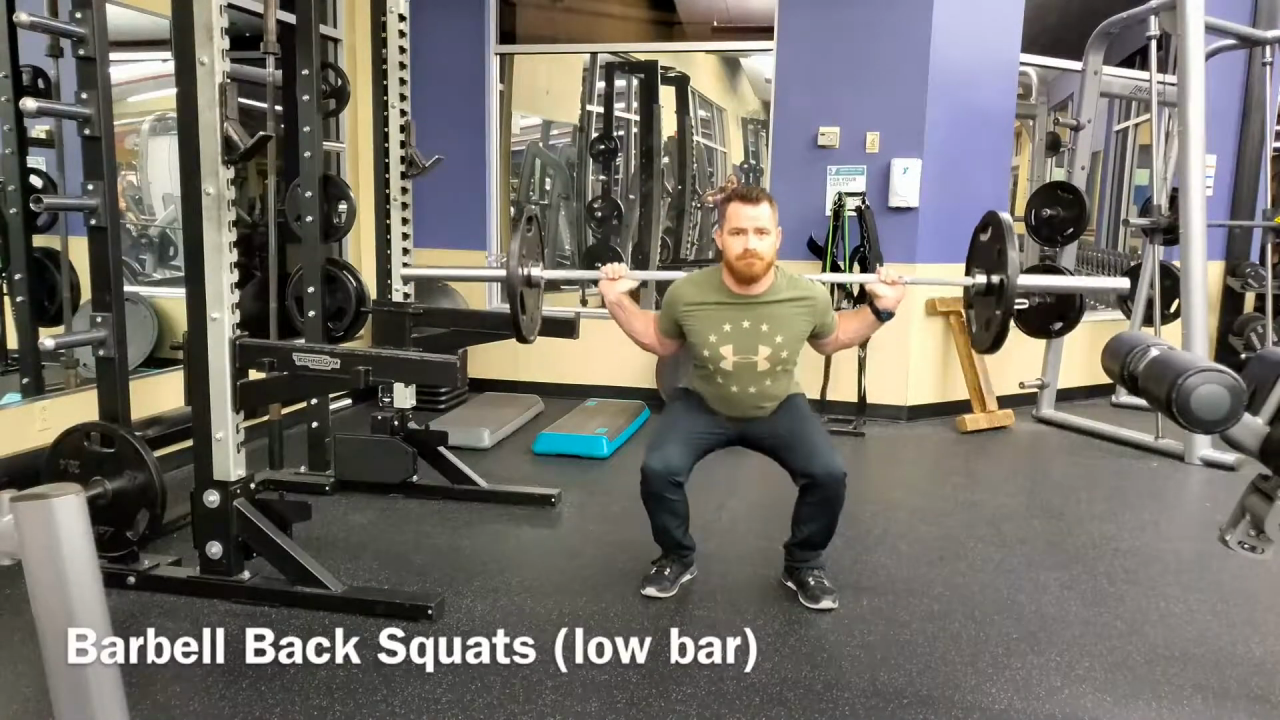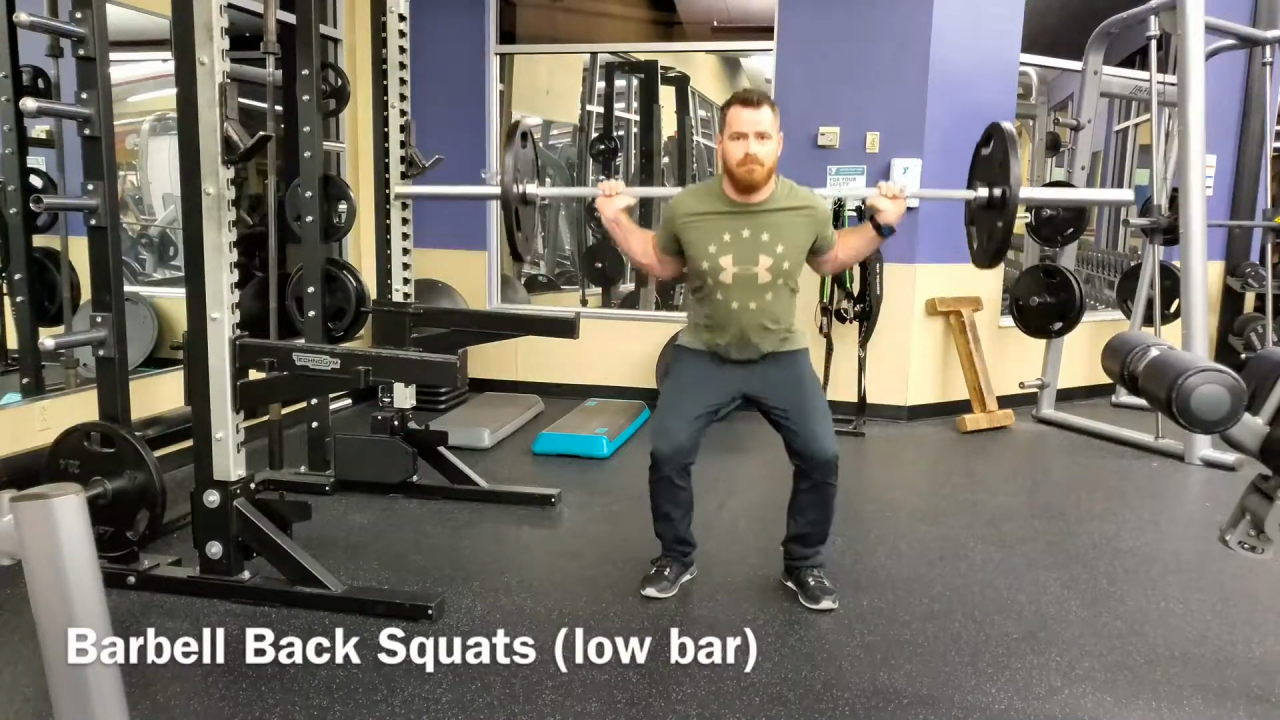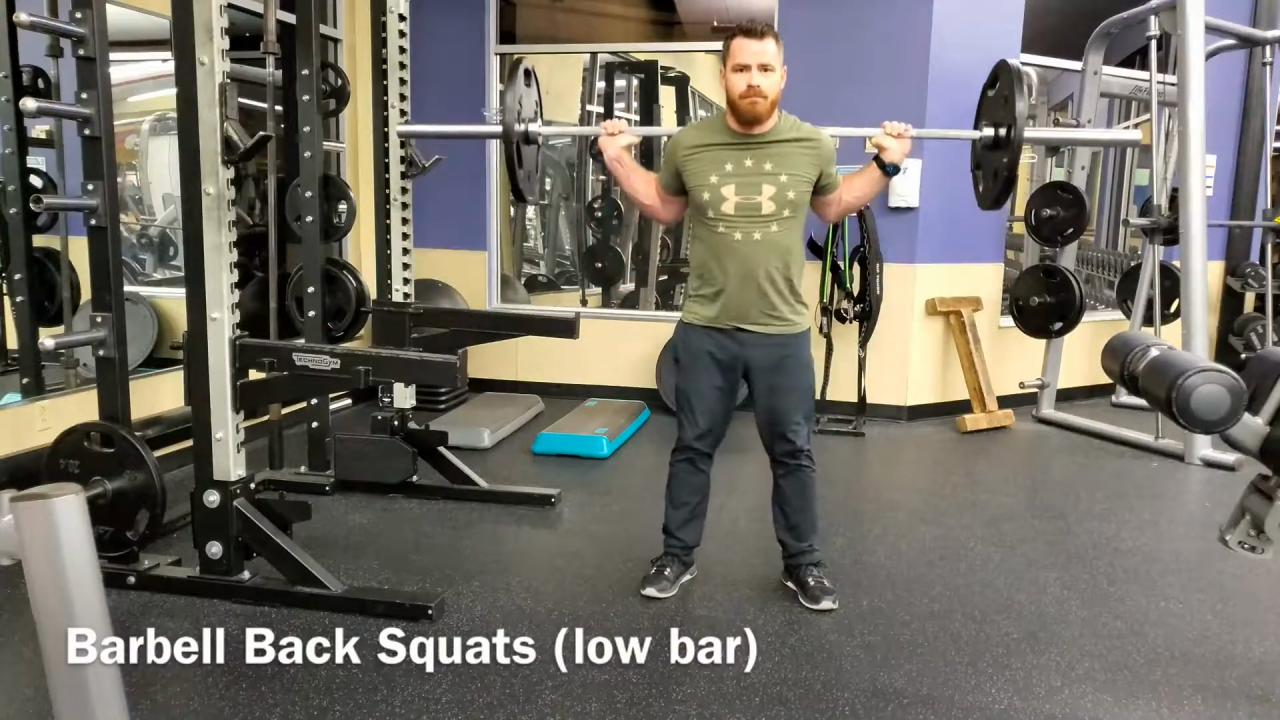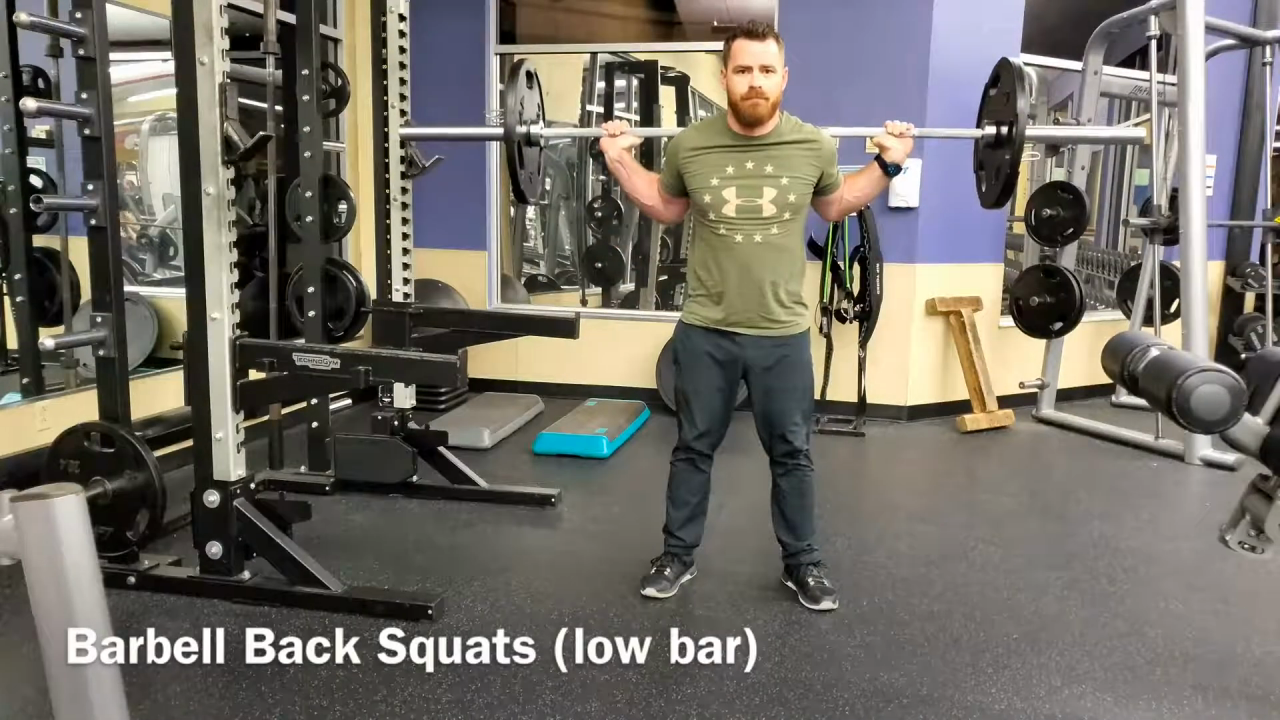
dt=0.5s
person 1, frame 1
left shoulder: (807, 296)
right shoulder: (687, 294)
left elbow: (830, 339)
right elbow: (662, 342)
left wrist: (880, 309)
right wrist: (617, 302)
left hip: (778, 407)
right hip: (702, 405)
left knee: (828, 474)
right knee: (658, 470)
left ankle: (803, 565)
right ankle: (677, 559)
person 1, frame 2
left shoulder: (809, 209)
right shoulder: (685, 208)
left elbow: (830, 261)
right elbow: (661, 265)
left wrist: (880, 225)
right wrist: (616, 221)
left hip: (780, 355)
right hip: (703, 353)
left knee: (821, 456)
right knee: (668, 452)
left ankle: (803, 563)
right ankle: (675, 558)
person 1, frame 3
left shoulder: (813, 144)
right shoulder: (687, 144)
left elbow: (833, 206)
right elbow: (665, 208)
left wrist: (886, 165)
right wrist: (618, 162)
left hip: (783, 331)
right hip: (705, 329)
left knee: (792, 452)
right knee: (693, 447)
left ankle: (803, 564)
right ankle: (677, 557)
person 1, frame 4
left shoulder: (814, 146)
right shoulder: (688, 145)
left elbow: (834, 205)
right elbow: (667, 208)
left wrist: (887, 165)
right wrist: (620, 163)
left hip: (782, 332)
right hip: (705, 330)
left knee: (791, 452)
right knee: (693, 447)
left ankle: (802, 563)
right ankle: (677, 555)
